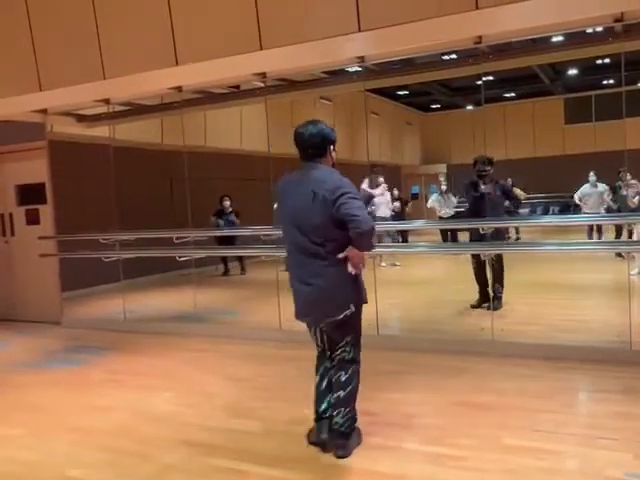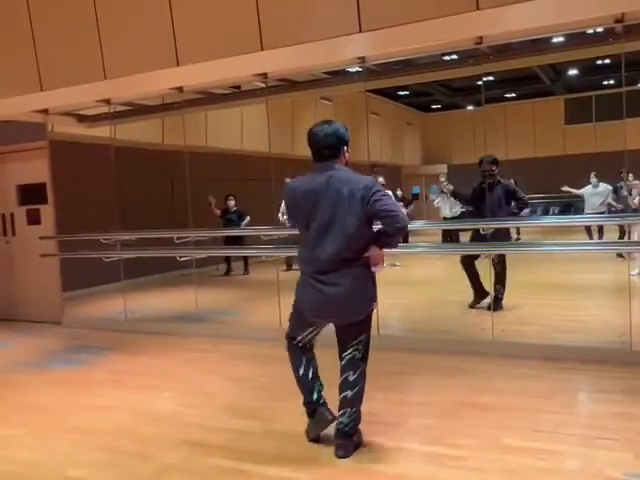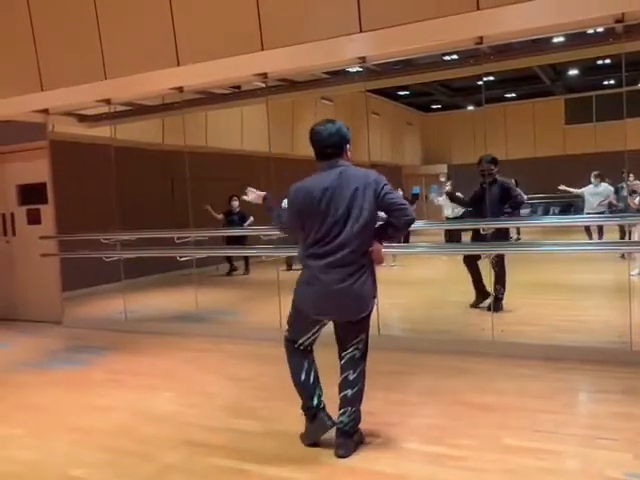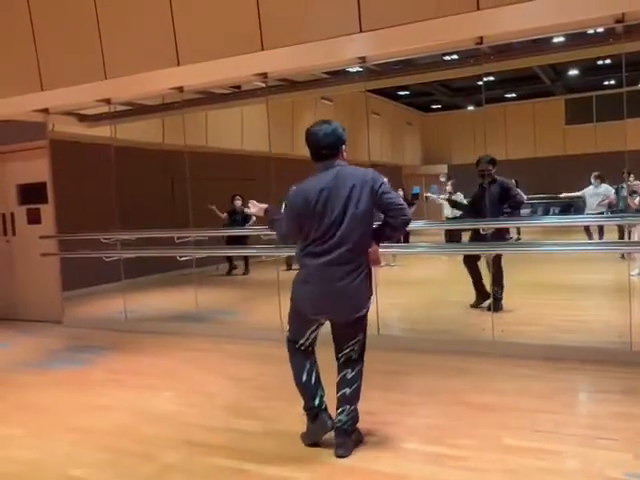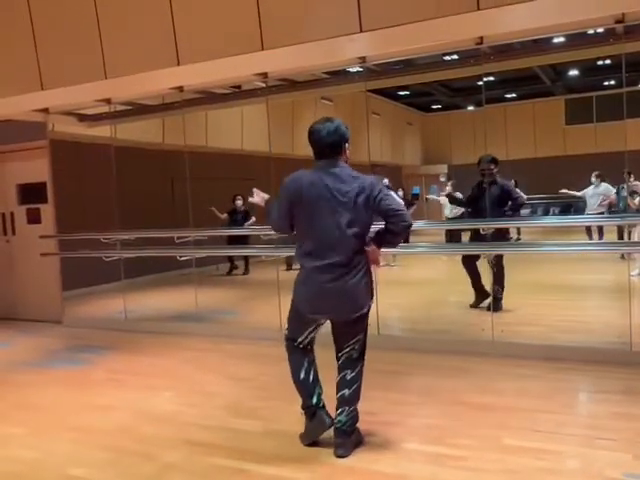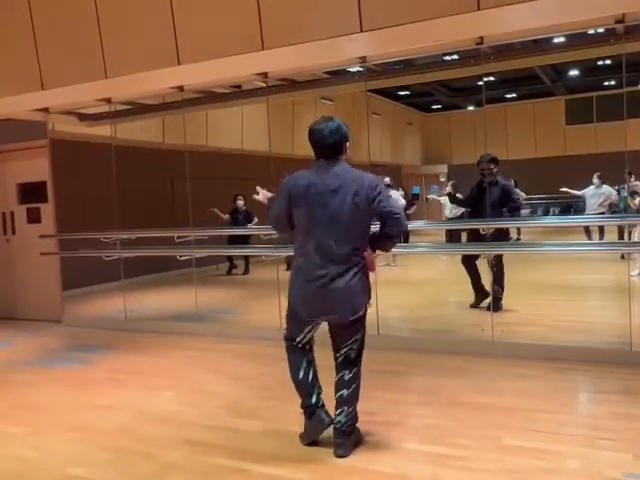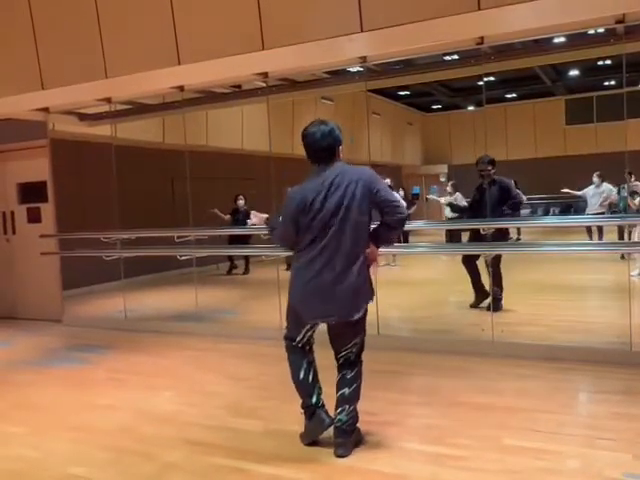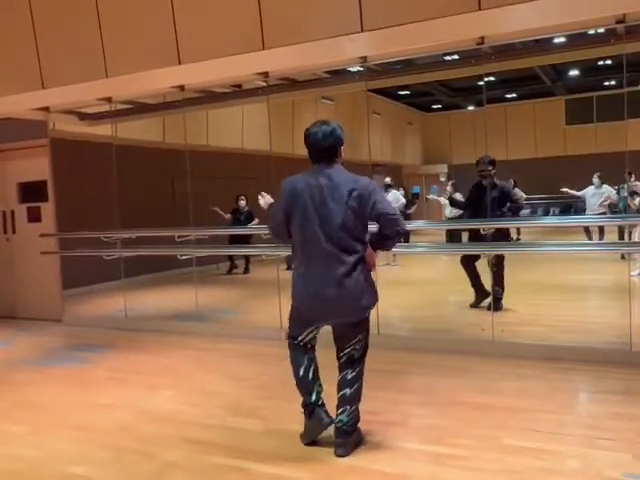
dt=0.3s
person 1, frame 1
left shoulder: (285, 187)
right shoulder: (337, 184)
right elbow: (362, 225)
left wrist: (363, 197)
right wrist: (358, 249)
left hip: (305, 291)
right hip: (339, 290)
left knee: (325, 357)
right knee: (346, 361)
left ankle: (323, 425)
right ankle: (343, 434)
person 1, frame 2
left shoulder: (295, 189)
right shoulder: (363, 185)
right elbow: (398, 221)
right wrist: (378, 245)
left hip: (312, 291)
right hip: (354, 291)
left knee: (297, 344)
right knee: (353, 362)
left ankle: (316, 411)
right ankle: (346, 435)
person 1, frame 3
left shoulder: (302, 190)
right shoulder: (370, 180)
left elbow: (290, 227)
right elbow: (404, 215)
left wrist: (266, 201)
right wrist: (378, 238)
left hip: (314, 290)
right hip: (357, 290)
left knee: (297, 346)
right knee: (352, 361)
left ankle: (316, 415)
right ankle: (346, 434)
person 1, frame 4
left shoulder: (300, 193)
right shoulder: (368, 179)
left elbow: (289, 234)
right elbow: (401, 215)
left wrist: (267, 212)
right wrist: (375, 239)
left hip: (311, 289)
right hip: (353, 290)
left knee: (299, 348)
right knee: (350, 359)
left ankle: (317, 416)
right ankle: (345, 433)
person 1, frame 5
left shoulder: (296, 184)
right shoulder: (366, 185)
left elbow: (282, 226)
right elbow: (402, 222)
left wrist: (268, 204)
right wrist: (376, 244)
left hip: (310, 290)
right hip: (352, 291)
left knee: (298, 345)
right knee: (351, 360)
left ankle: (315, 414)
right ankle: (345, 433)
person 1, frame 6
left shoulder: (296, 184)
right shoulder: (366, 183)
left elbow: (281, 226)
right elbow: (397, 224)
left wrist: (271, 202)
right wrist: (372, 246)
left hip: (306, 290)
right hip: (349, 291)
left knee: (297, 347)
right knee: (348, 361)
left ankle: (314, 414)
right ankle: (344, 433)
person 1, frame 7
left shoulder: (299, 194)
right shoulder: (364, 178)
left elbow: (288, 241)
right elbow: (397, 214)
left wrist: (271, 223)
right wrist: (375, 241)
left hip: (306, 291)
right hip: (349, 292)
left knee: (297, 347)
right knee: (349, 361)
left ankle: (315, 415)
right ankle: (345, 433)
person 1, frame 8
left shoulder: (292, 187)
right shoulder: (360, 186)
left elbow: (281, 234)
right elbow: (394, 224)
left wrist: (272, 207)
right wrist: (374, 246)
left hip: (308, 292)
right hip: (352, 292)
left knee: (299, 346)
right knee: (351, 360)
left ankle: (314, 413)
right ankle: (345, 433)
person 2, frame 1
left shoulder: (501, 186)
right shoulder: (471, 186)
left elbow: (515, 200)
right elbow: (471, 203)
left wrist: (503, 211)
right wrist: (482, 193)
left hip: (496, 231)
right hip: (477, 231)
left knee: (495, 264)
right knee: (477, 264)
left ankle: (497, 297)
right ankle: (483, 295)
person 2, frame 2
left shoulder: (506, 186)
right shoulder: (478, 188)
left elbow: (523, 202)
right elbow: (469, 202)
left wrist: (509, 214)
right wrist: (453, 192)
left hip: (499, 232)
right hip: (480, 231)
left knee: (498, 265)
right knee: (466, 259)
left ankle: (497, 299)
right ankle: (480, 293)
person 2, frame 3
left shoulder: (504, 184)
right shoulder: (481, 188)
left elbow: (519, 200)
right elbow: (470, 204)
left wrist: (504, 212)
right wrist: (451, 194)
left hip: (498, 231)
right hip: (480, 230)
left knee: (497, 264)
right knee: (469, 258)
left ankle: (498, 299)
right ankle: (482, 293)
person 2, frame 4
left shoulder: (503, 184)
right shoulder: (481, 188)
left elbow: (518, 200)
right elbow: (471, 208)
left wrist: (503, 213)
right wrist: (451, 201)
left hip: (497, 231)
right hip: (479, 231)
left knee: (494, 263)
right knee: (469, 259)
left ankle: (497, 298)
right ankle: (482, 293)
person 2, frame 5
left shoulder: (504, 185)
right shoulder: (478, 187)
left elbow: (519, 202)
right elbow: (468, 203)
left wrist: (504, 214)
right wrist: (451, 197)
left hip: (498, 232)
right hip: (479, 231)
left knee: (496, 263)
right knee: (468, 259)
left ankle: (497, 298)
right ankle: (481, 293)
person 2, frame 6
left shoulder: (504, 185)
right shoulder: (479, 186)
left elbow: (517, 205)
right elbow: (468, 203)
left wrist: (502, 215)
right wrist: (451, 196)
left hip: (497, 232)
right hip: (477, 231)
left knee: (495, 263)
right knee: (467, 259)
left ankle: (497, 298)
right ankle: (480, 292)
person 2, frame 7
left shoulder: (504, 184)
right shoulder: (479, 189)
left elbow: (517, 201)
right elbow: (470, 210)
left wrist: (502, 213)
right wrist: (451, 204)
left hip: (498, 231)
right hip: (478, 231)
left knee: (493, 263)
right knee: (468, 259)
left ankle: (497, 299)
right ankle: (481, 293)
person 2, frame 8
left shoulder: (502, 187)
right shoulder: (476, 187)
left elbow: (518, 205)
right elbow: (467, 206)
left wrist: (503, 216)
right wrist: (450, 199)
left hip: (498, 233)
right hip: (478, 232)
left knee: (496, 264)
right knee: (467, 260)
left ankle: (497, 298)
right ankle: (481, 292)
